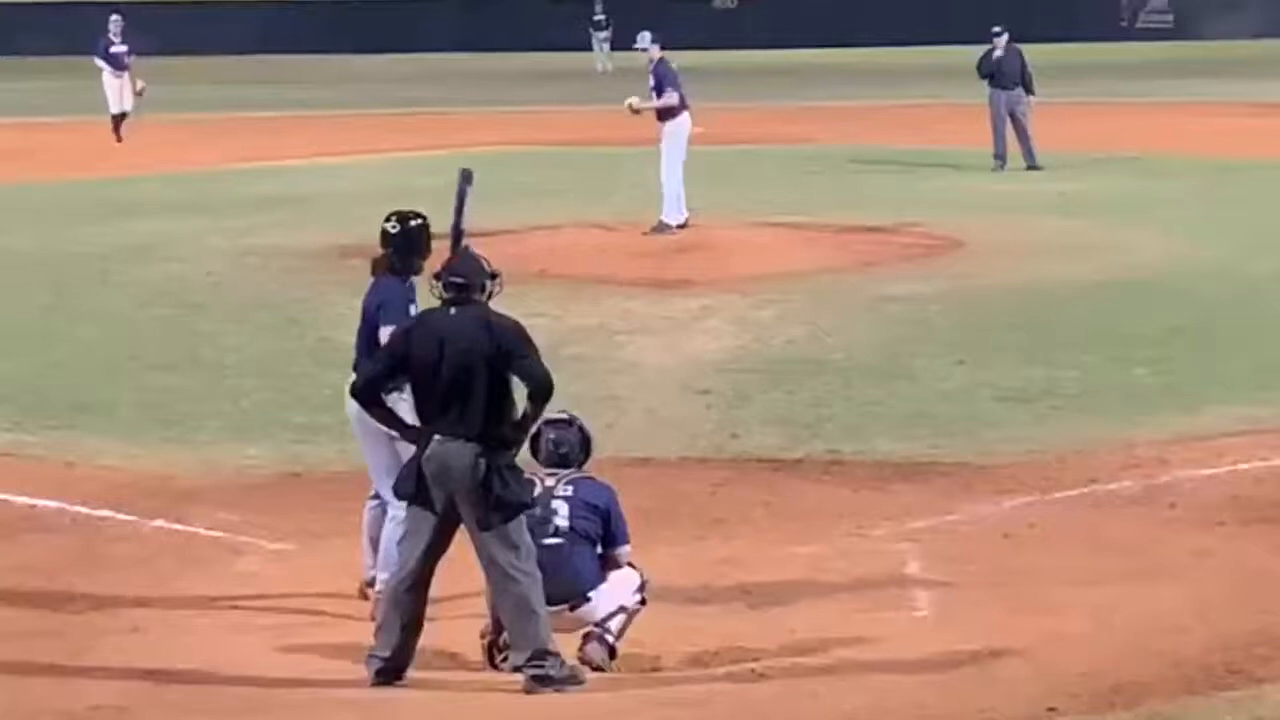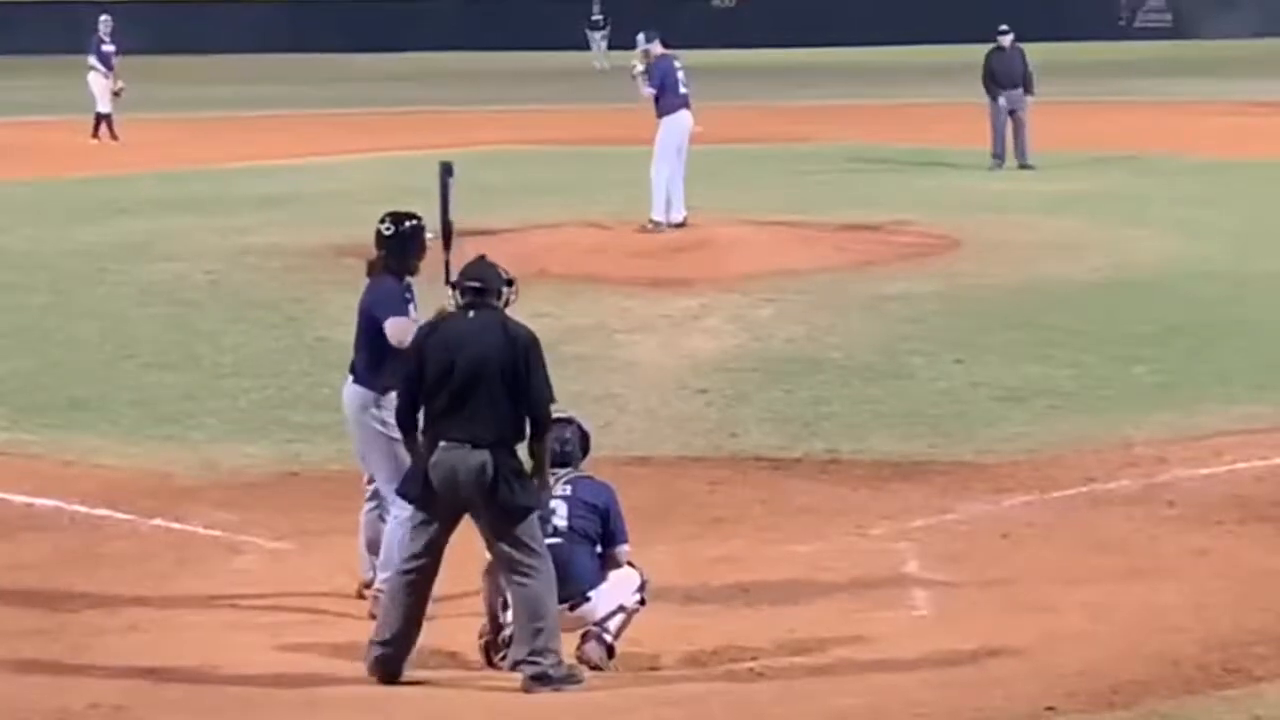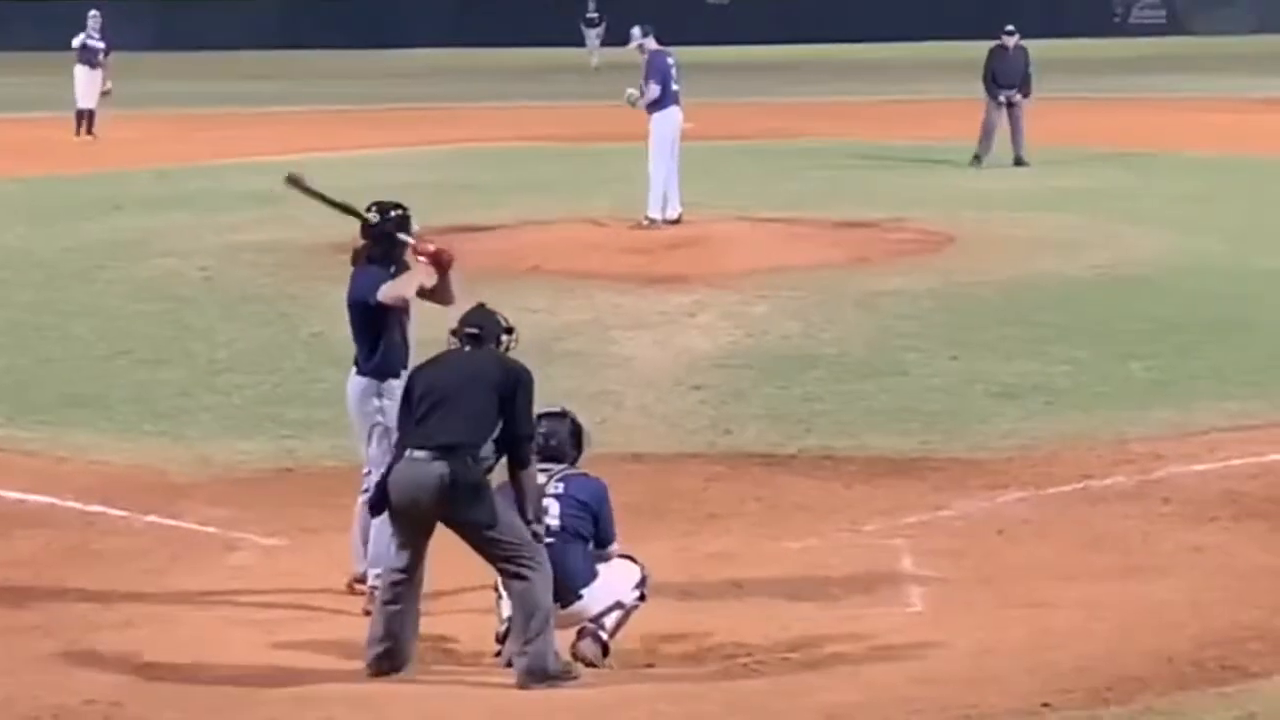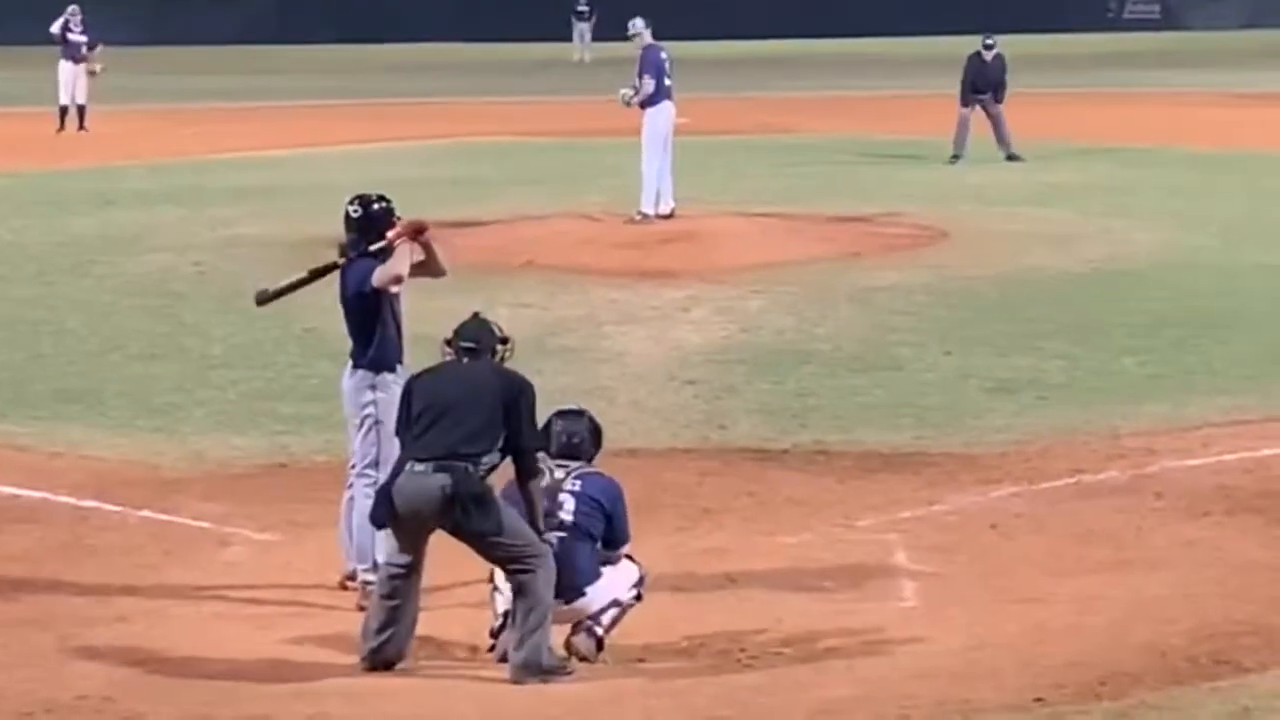
dt=0.5s
person 1, frame 1
left shoulder: (397, 284)
right shoulder: (392, 291)
right hip: (381, 397)
left knee: (384, 490)
right knee: (406, 496)
left ankle: (373, 576)
right ankle: (386, 593)
person 1, frame 2
left shoulder: (398, 287)
right shoulder: (386, 290)
left elbow: (405, 338)
right elbow: (401, 337)
left hip: (374, 395)
right hip: (376, 400)
left knee: (381, 490)
right knee: (407, 497)
left ankle: (372, 576)
right ankle: (385, 593)
person 1, frame 3
left shoulder: (393, 270)
right shoulder: (368, 277)
left elbow: (443, 298)
right elbow: (401, 295)
left wrist: (440, 269)
right wrist: (422, 266)
left hip: (383, 384)
right hip: (378, 389)
left knee: (378, 480)
left ankle: (364, 570)
right ankle: (380, 587)
person 1, frame 4
left shoulder: (379, 261)
right shoulder: (359, 269)
left elbow: (437, 269)
right elbow: (395, 275)
left wrist: (420, 241)
right wrist: (404, 244)
left hip: (378, 377)
right hip: (373, 381)
left knee: (363, 474)
right knee: (378, 478)
left ankle: (356, 567)
right ankle: (371, 582)
person 2, frame 1
left shoulder: (415, 331)
right shoulder: (499, 329)
left elbow: (363, 388)
right elbow: (541, 384)
left wrist: (410, 430)
right wrist: (520, 429)
left hip: (432, 458)
right hip: (482, 460)
left knee: (411, 563)
right knee: (513, 566)
left ankle: (385, 662)
right ankle: (540, 666)
person 2, frame 2
left shoulder: (429, 335)
right shoulder: (518, 337)
left elbow: (405, 413)
right elbow: (540, 415)
left wrist: (423, 462)
right wrist: (541, 467)
left hip: (438, 461)
right hip: (491, 464)
left knee: (415, 562)
right knee: (530, 567)
left ankle: (385, 658)
right ankle: (541, 666)
person 2, frame 3
left shoulder: (426, 369)
right shoulder: (512, 372)
right elbow: (519, 453)
right wrist: (530, 516)
left hip: (404, 474)
right hip: (455, 475)
left knee: (404, 561)
right knee: (527, 561)
left ankle: (384, 655)
right ankle: (537, 664)
person 2, frame 4
left shoulder: (420, 381)
right shoulder: (513, 384)
right elbow: (526, 465)
left wrist: (418, 488)
right wrist: (539, 526)
left hip: (407, 484)
right hip: (457, 486)
left knee: (402, 560)
right knee: (535, 559)
left ankle: (380, 651)
right ankle: (532, 660)
person 3, frame 1
right shoulder: (600, 491)
right elbow: (620, 558)
left wrist: (496, 625)
right hip: (581, 606)
right knee: (632, 579)
right ankle: (600, 639)
person 3, frame 2
right shoulder: (599, 490)
left elbow: (493, 566)
right elbow: (620, 557)
left wrist: (492, 625)
right hip: (581, 605)
right knee: (632, 578)
left ankle: (514, 636)
right ankle: (598, 639)
person 3, frame 3
left shoulder: (507, 490)
right shoulder: (590, 486)
right elbow: (608, 553)
right hip: (577, 600)
right knee: (633, 573)
left ankle: (513, 633)
right ankle: (594, 637)
person 3, frame 4
right shoulder: (606, 486)
right elbow: (616, 554)
right hip: (579, 599)
left knee: (502, 570)
right knee: (631, 573)
left ankle: (509, 627)
right ankle: (589, 632)
person 4, frame 1
left shoulder: (663, 69)
right shoulder: (655, 65)
left elbow: (672, 99)
left wrist: (644, 104)
right wrist: (642, 104)
left hip: (675, 122)
right hip: (672, 122)
left knee: (669, 174)
right knee: (674, 173)
left ankle: (669, 221)
right ankle: (680, 216)
person 4, frame 2
left shoulder: (658, 63)
right shoulder: (674, 60)
left elbow: (648, 93)
left wrist: (638, 76)
right wrist: (645, 71)
left hip: (672, 119)
right hip: (684, 116)
left knee: (660, 171)
right knee: (676, 170)
left ankle: (658, 219)
right ankle: (678, 216)
person 4, frame 3
left shoulder: (653, 59)
right shoulder: (668, 56)
left elbow: (654, 92)
left wrist: (639, 102)
right wrist: (640, 93)
left hip: (662, 115)
right hip: (674, 112)
left knee: (657, 167)
right knee: (670, 166)
left ankle: (654, 216)
right ankle: (673, 212)
person 4, frame 4
left shoulder: (648, 54)
right shoulder: (661, 51)
left elbow: (649, 87)
left wrist: (635, 100)
right wrist: (635, 90)
left hip: (655, 110)
right hip: (666, 107)
left knee: (650, 162)
right knee: (663, 161)
left ankle: (647, 211)
right ankle: (666, 207)
